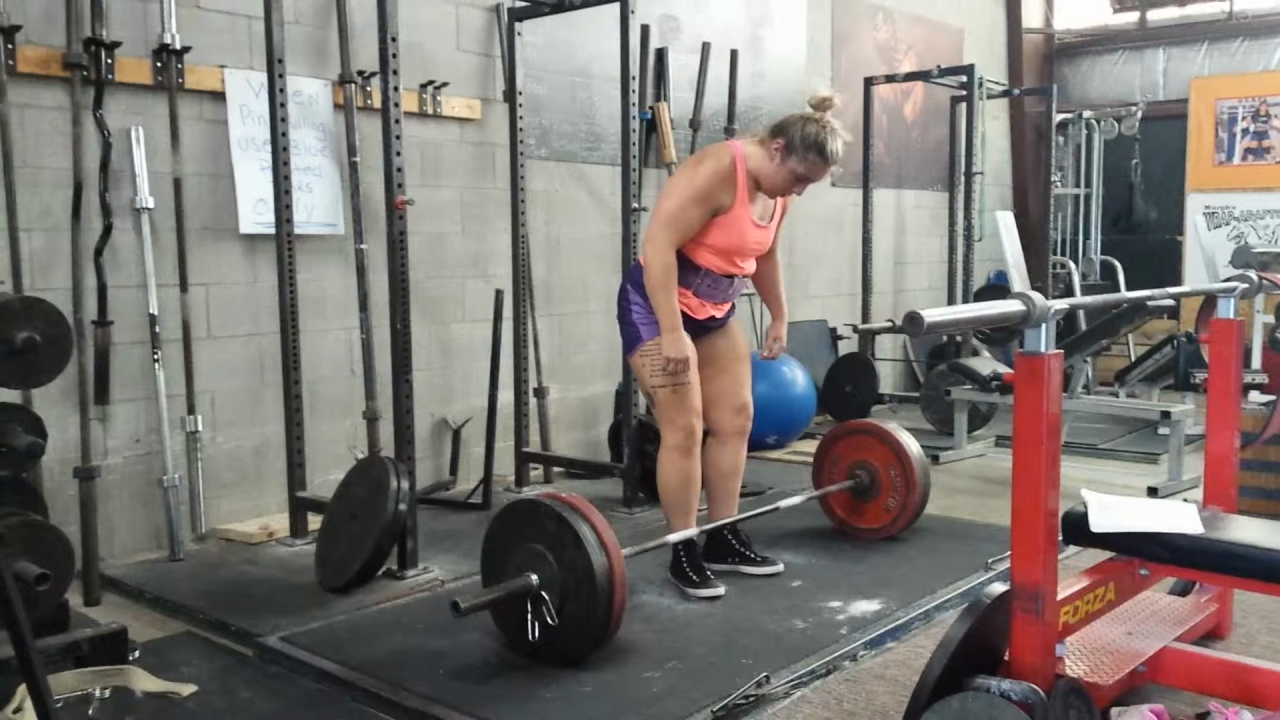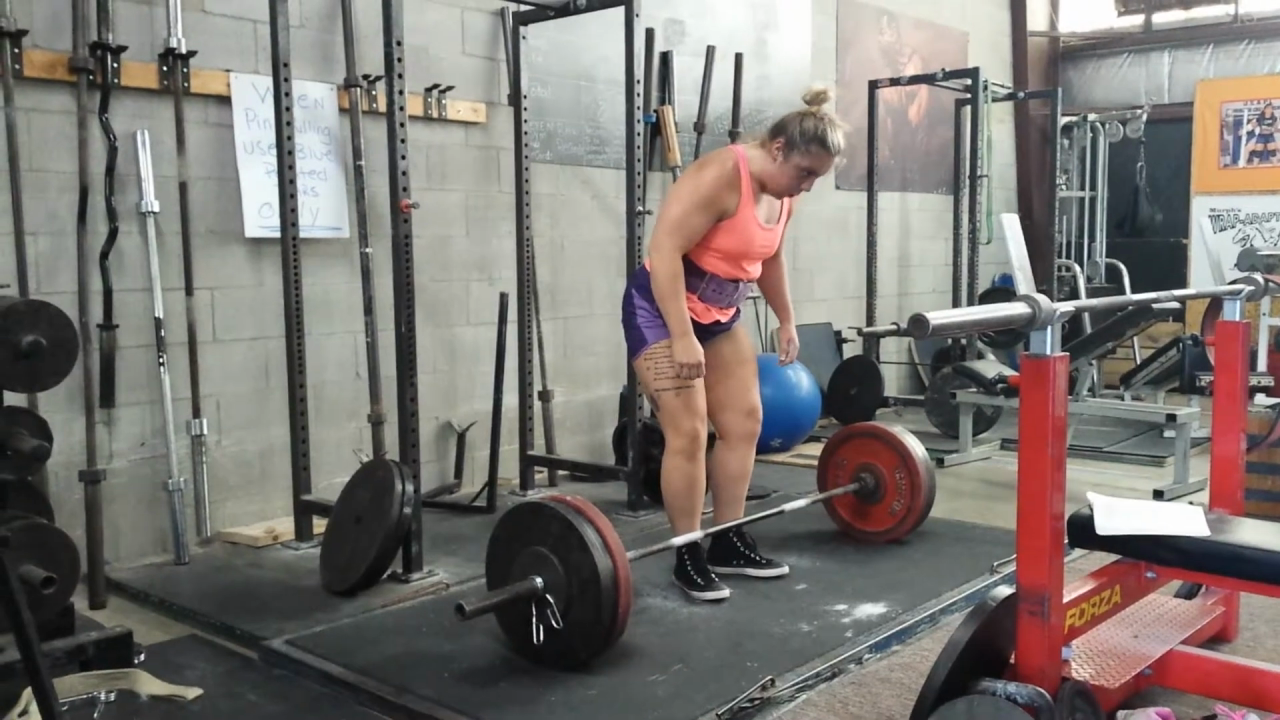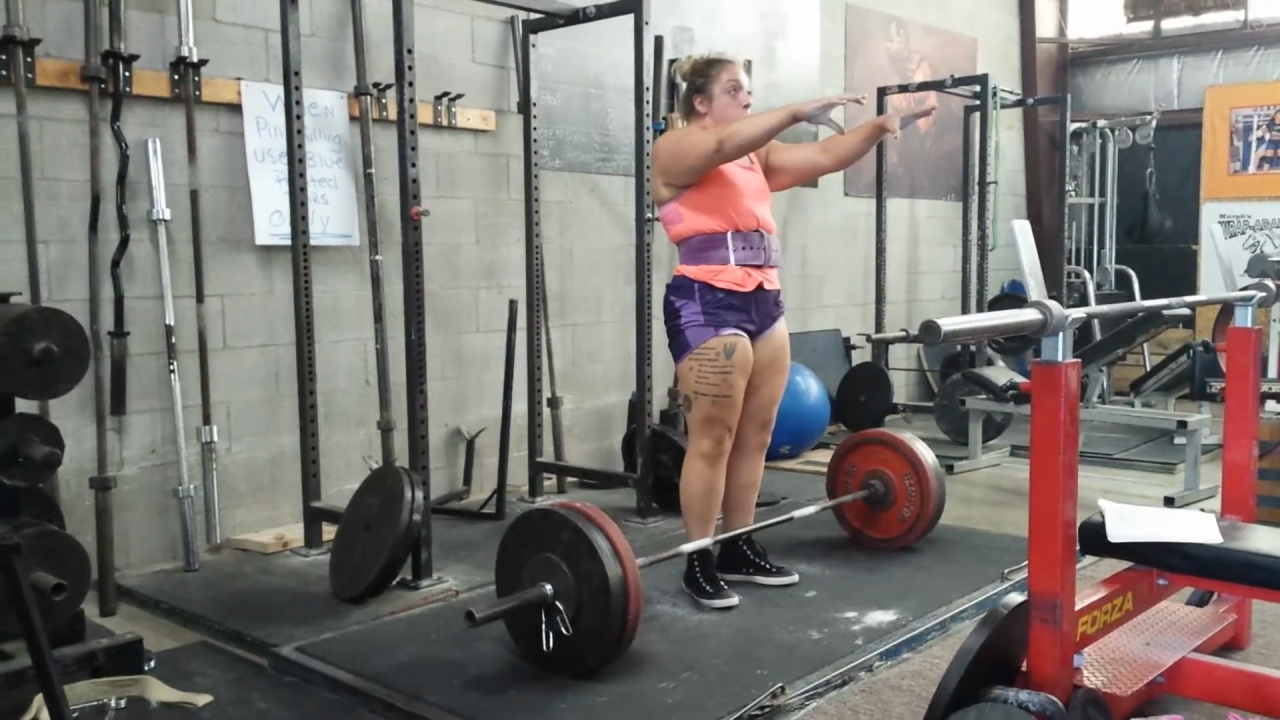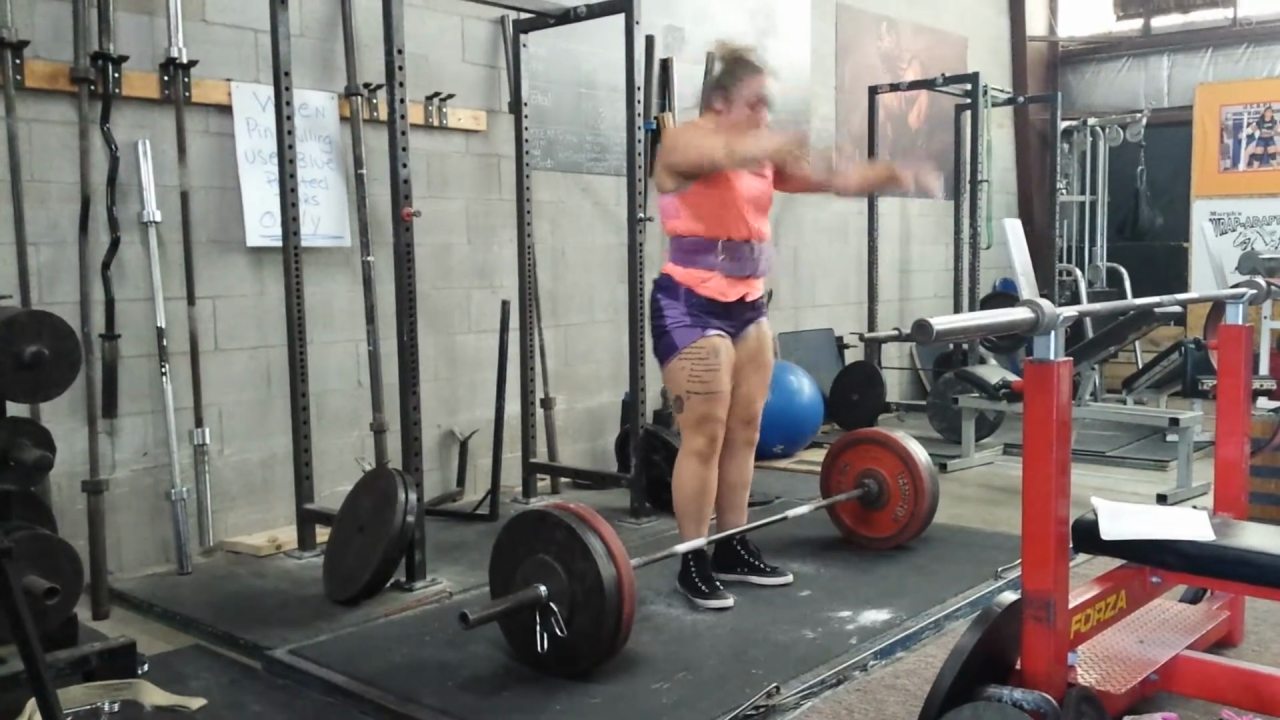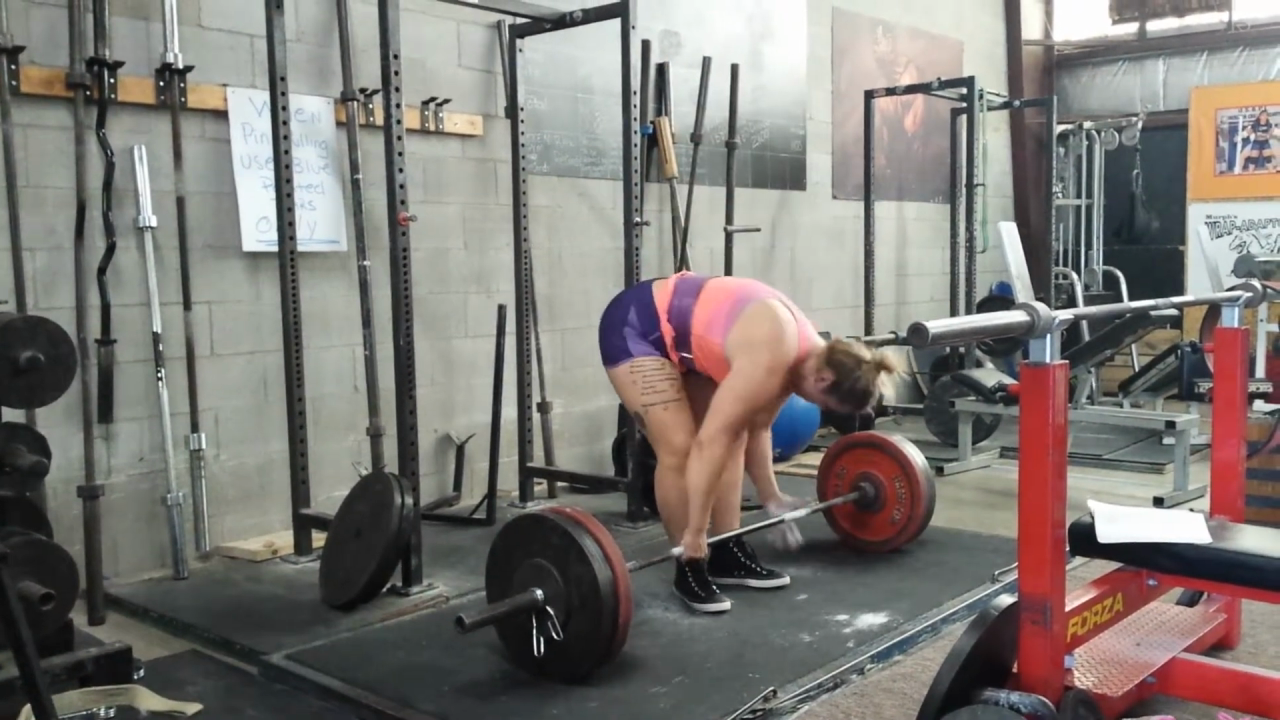
dt=1s
person 1, frame 1
left shoulder: (777, 188)
right shoulder: (715, 171)
right elbow: (658, 244)
left wrist: (779, 316)
right wrist: (671, 332)
left hip: (715, 311)
right hip: (656, 305)
left knee: (735, 419)
right knee: (683, 429)
left ankle: (723, 538)
right ankle: (683, 553)
person 1, frame 2
left shoulder: (781, 192)
right shoulder: (719, 177)
left elbow: (770, 258)
right elbow: (664, 252)
left wrist: (786, 320)
right wrist: (681, 337)
left hip: (721, 315)
right hip: (661, 310)
left knee: (745, 422)
right knee: (688, 432)
left ankle: (729, 541)
right ankle: (688, 556)
person 1, frame 3
left shoulder: (755, 157)
right shoulder: (674, 148)
left elbow: (823, 157)
right elbow: (724, 144)
left wrist: (877, 128)
right wrist: (797, 111)
left hip: (764, 301)
right hip: (707, 303)
left knee: (755, 435)
right knee: (712, 439)
left ankle: (739, 549)
right ankle: (698, 562)
person 1, frame 4
left shoulder: (767, 158)
right shoulder: (686, 142)
left elbow: (835, 179)
right elbow: (730, 152)
left wrist: (894, 174)
right wrist: (793, 141)
left hip: (746, 306)
right hip: (690, 306)
left knee: (745, 431)
right knee: (703, 436)
left ankle: (733, 545)
right ankle: (695, 561)
person 1, frame 5
left shoulder: (807, 349)
right shoulder: (772, 357)
left elbow: (757, 429)
right elbow: (711, 442)
left wrist: (770, 497)
right wrist: (695, 533)
left hip: (685, 336)
right hip: (637, 327)
left knee: (735, 437)
right knee: (679, 449)
left ankle: (728, 553)
right ankle: (690, 566)
